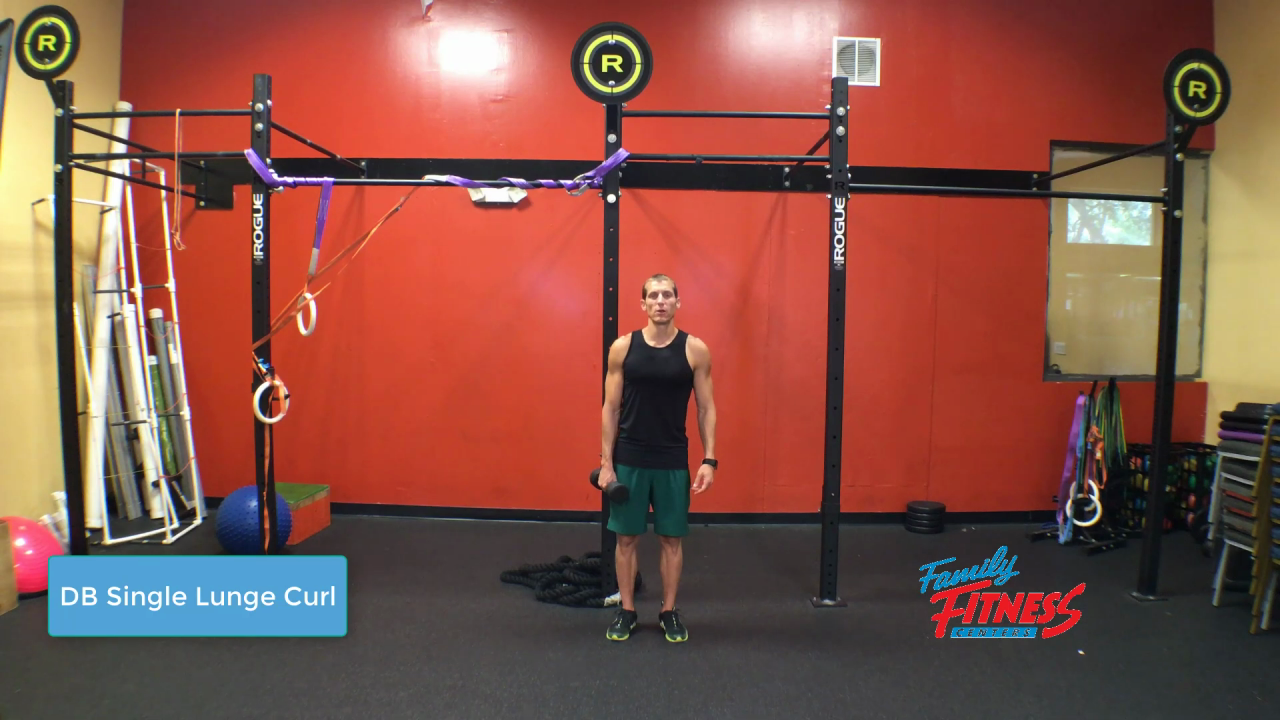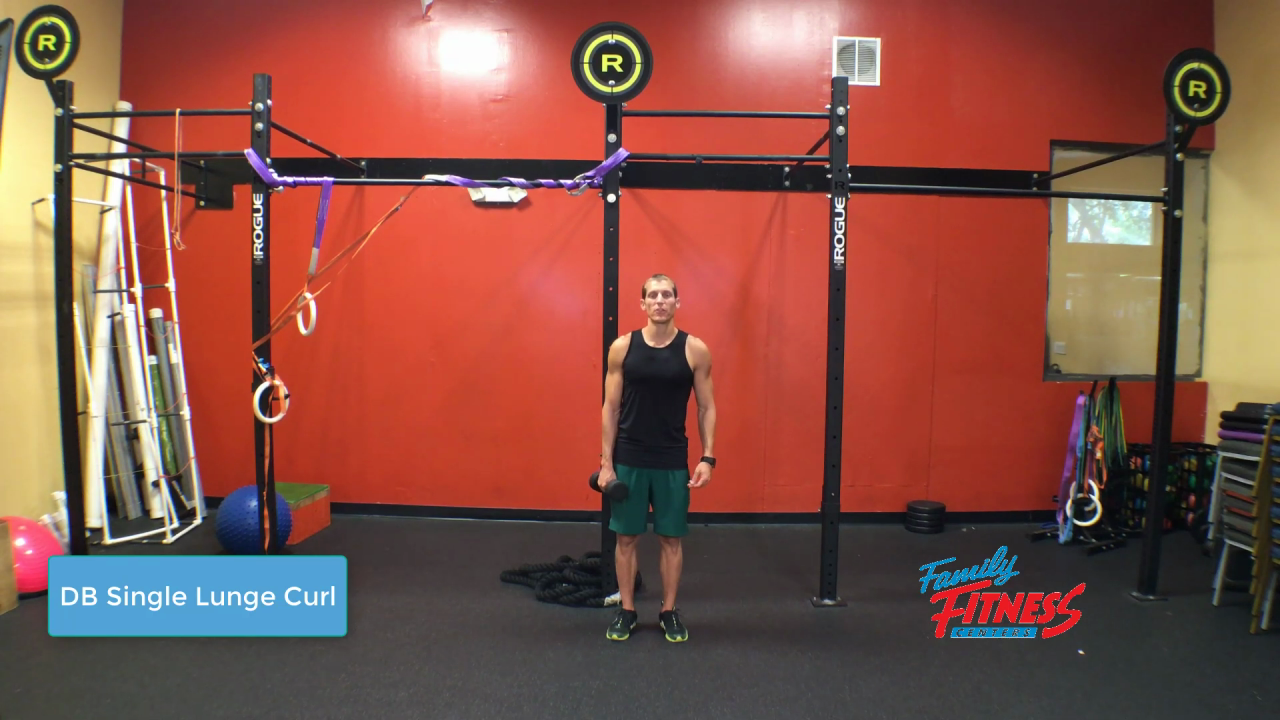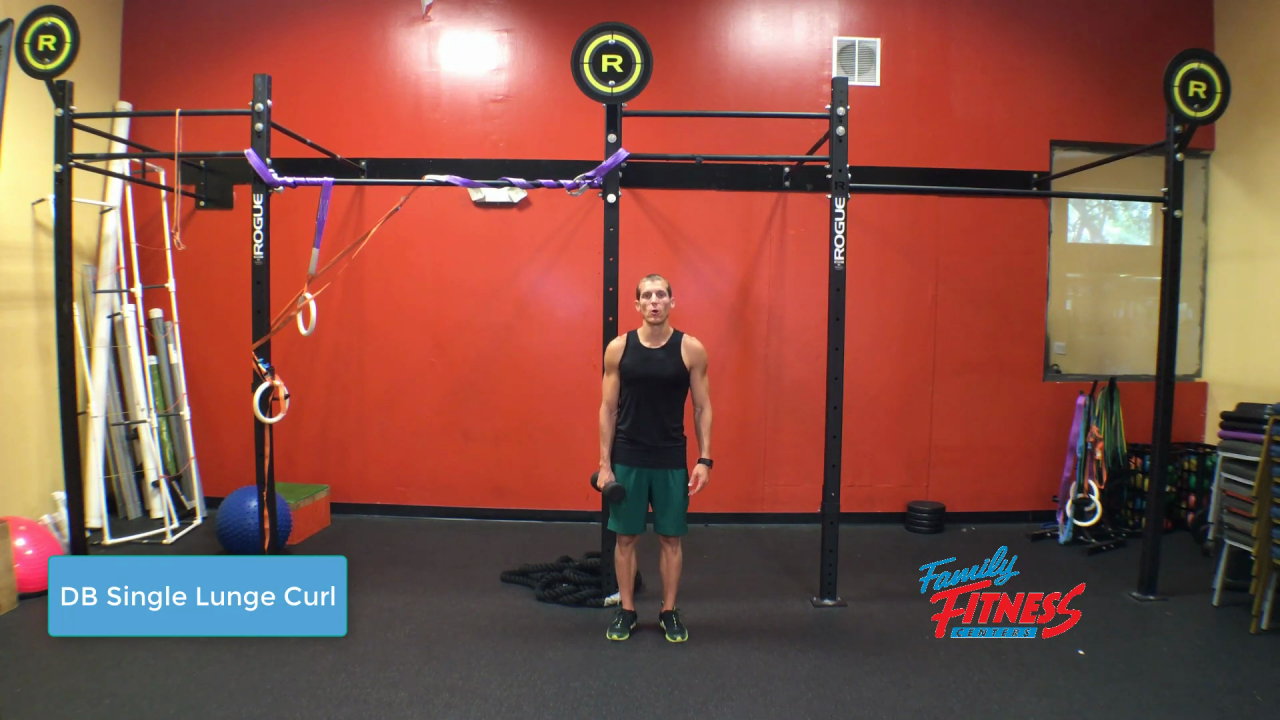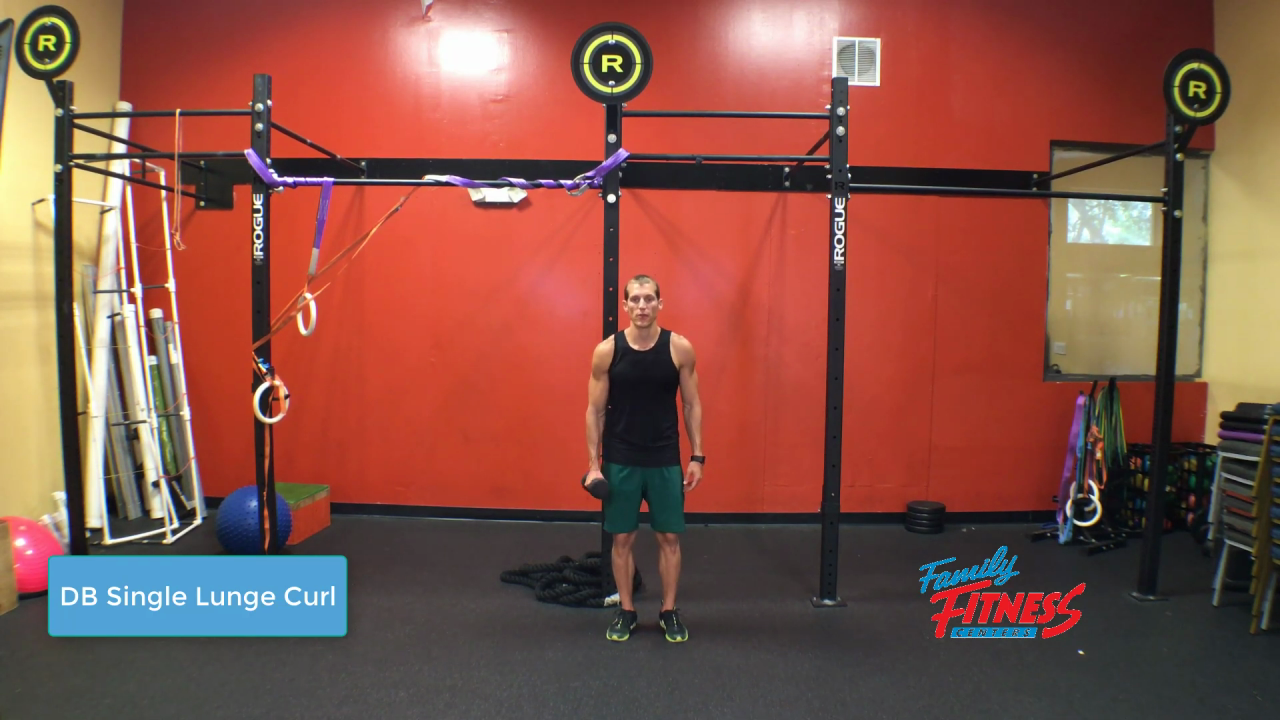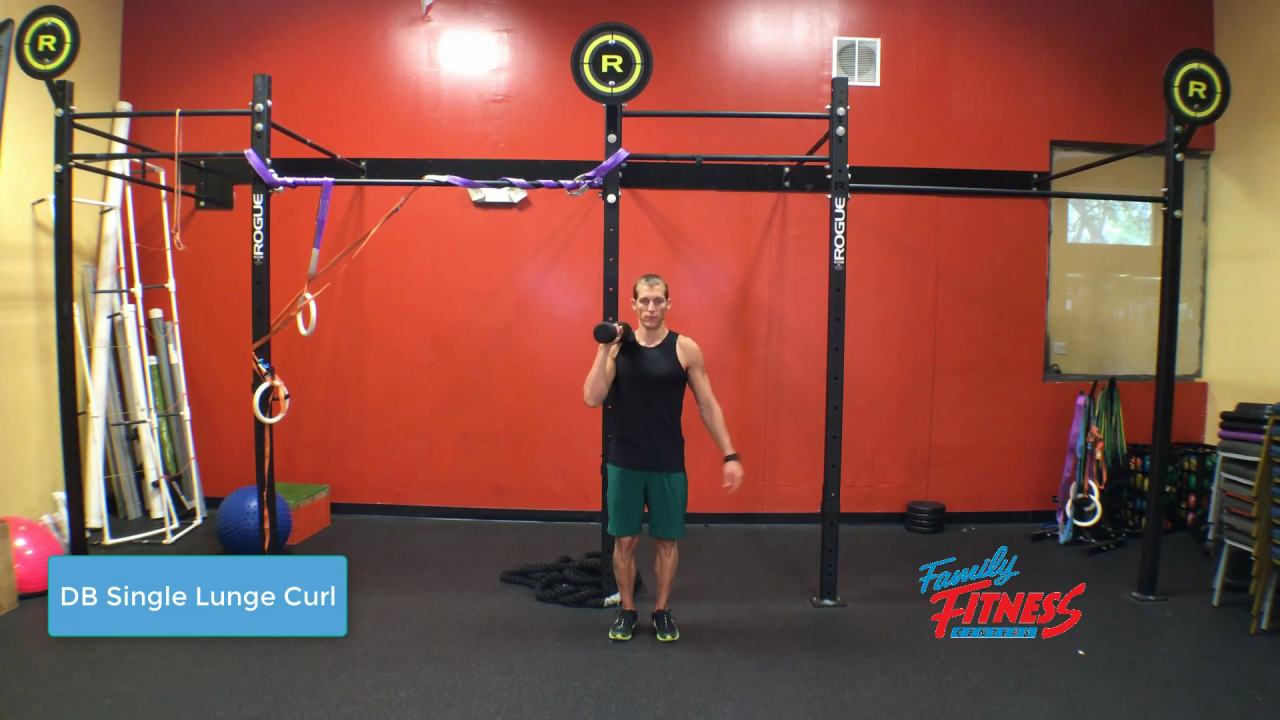
dt=1s
person 1, frame 1
left shoulder: (695, 349)
right shoulder: (623, 347)
left elbow: (706, 407)
right elbow: (610, 408)
left wrist: (709, 460)
right wrist: (606, 463)
left hip: (673, 461)
right hip: (628, 459)
left knee: (672, 538)
right knee: (626, 537)
left ankle: (669, 611)
right ankle: (626, 611)
person 1, frame 2
left shoulder: (695, 349)
right shoulder: (623, 346)
left elbow: (706, 407)
right elbow: (611, 408)
left wrist: (708, 457)
right wrist: (606, 463)
left hip: (673, 460)
right hip: (628, 458)
left knee: (672, 538)
right knee: (626, 537)
left ankle: (669, 611)
right ankle: (626, 611)
person 1, frame 3
left shoulder: (691, 349)
right shoulder: (618, 348)
left elbow: (703, 407)
right elbow: (608, 408)
left wrist: (705, 460)
right wrist: (604, 463)
left hip: (672, 459)
right hip: (626, 459)
left knee: (671, 538)
right knee: (625, 537)
left ankle: (669, 612)
right ankle: (626, 611)
person 1, frame 4
left shoulder: (680, 348)
right shoulder: (606, 351)
left elbow: (692, 404)
right elbow: (595, 410)
left wrist: (697, 456)
right wrist: (594, 465)
left hip: (665, 459)
right hip: (619, 460)
left knee: (670, 536)
right knee: (622, 537)
left ankle: (669, 611)
right ankle: (626, 611)
person 1, frame 5
left shoulder: (686, 349)
right shoulder: (616, 347)
left elbow: (708, 404)
right elbow: (592, 398)
left wrist: (729, 454)
right wrist: (606, 350)
left hip: (668, 464)
right hip: (624, 462)
left knee: (667, 540)
right knee: (624, 540)
left ankle: (662, 611)
right ankle: (627, 610)
